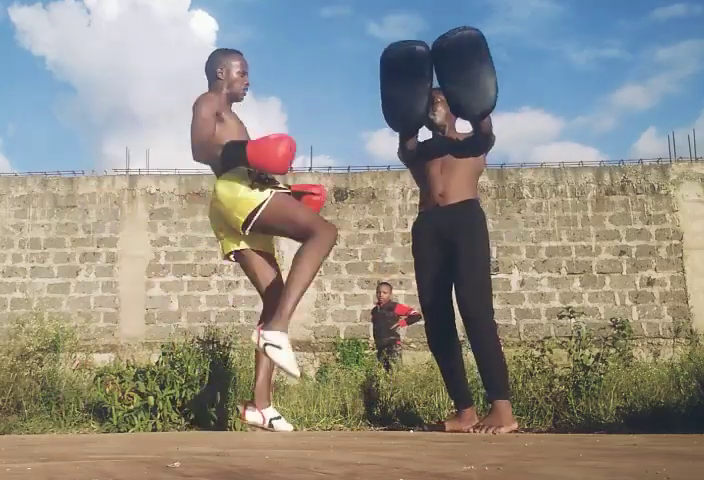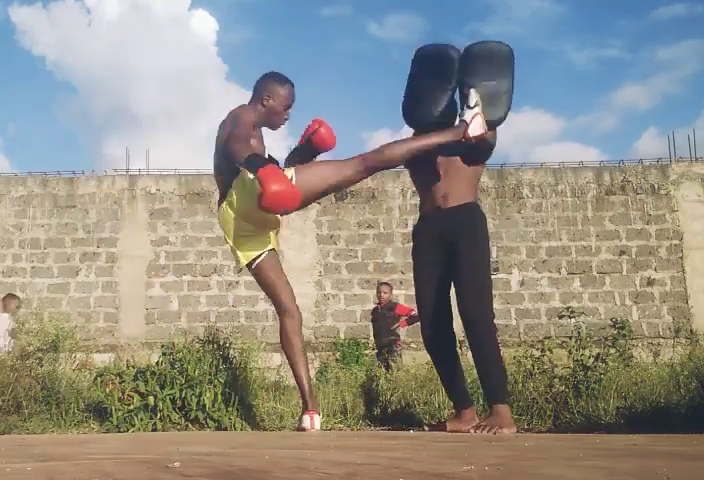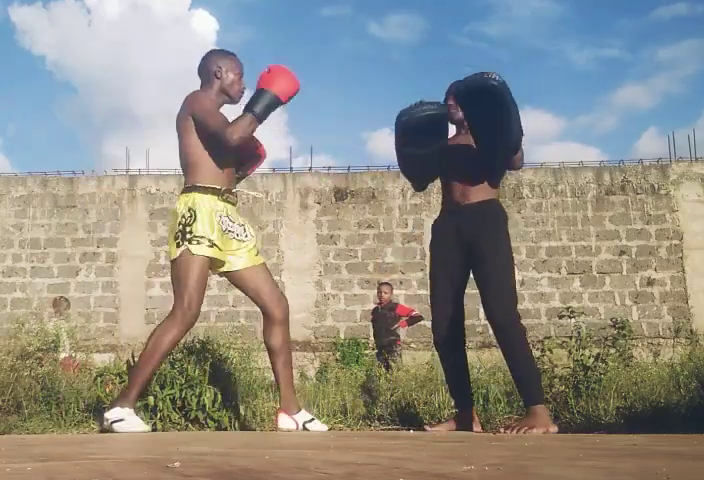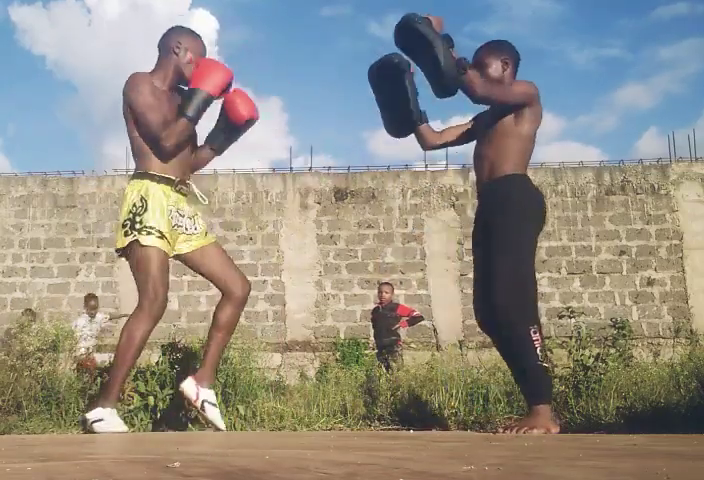
dt=0.4s
person 1, frame 1
left shoulder: (230, 118)
right shoulder: (208, 102)
right elbow: (201, 151)
left wrist: (294, 194)
right wrist: (244, 152)
right hip: (238, 191)
left knee: (275, 297)
right knee: (323, 232)
left ankle: (261, 404)
right ankle: (276, 328)
person 1, frame 2
left shoulder: (228, 126)
right shoulder: (242, 117)
right elbow: (238, 145)
left wrist: (305, 150)
right wrist: (259, 168)
left hip: (235, 216)
right hip: (255, 192)
left knee: (289, 309)
right knee: (367, 161)
left ankle: (310, 409)
right ankle: (458, 131)
person 1, frame 3
left shoulder: (213, 120)
right shoulder: (197, 100)
right elbow: (231, 137)
left wrist: (244, 166)
right wrist: (267, 99)
left hip: (225, 218)
right hip: (200, 213)
left knee: (277, 309)
right knee: (186, 313)
left ankle: (290, 410)
right ankle: (122, 406)
person 1, frame 4
left shoulder: (180, 98)
right shoulder: (140, 84)
right elbow: (166, 143)
left wrist: (230, 127)
right wrist: (200, 97)
left hip: (181, 206)
right hip: (151, 200)
left knee: (238, 287)
right knee: (152, 303)
left ankle: (202, 382)
right ankle: (105, 405)
person 2, frame 1
left shoulder: (472, 141)
right shoulder: (420, 150)
left elbow: (486, 133)
right elbow: (406, 147)
left hip: (467, 221)
right hip: (428, 225)
left knee: (477, 311)
right knee: (437, 323)
left ankle: (502, 407)
right ankle: (464, 410)
person 2, frame 2
left shoulder: (472, 145)
right shoulder: (420, 147)
left elbow: (488, 140)
right elbow: (416, 157)
left wrist: (484, 107)
left hip: (466, 221)
right hip: (429, 227)
left knee: (475, 313)
right knee: (432, 322)
left ankle: (500, 409)
right ankle: (464, 410)
person 2, frame 3
left shoulder: (492, 144)
right shoulder: (436, 147)
left elbow: (514, 160)
right elbow: (419, 179)
left wrist: (495, 112)
right wrist: (419, 154)
left hip: (486, 220)
right hip: (447, 226)
left knee: (501, 311)
right knee: (444, 324)
left ankle: (538, 410)
right ankle: (465, 412)
person 2, frame 4
left shoulder: (526, 95)
right shoulder: (482, 119)
left elbow: (478, 89)
right elbow: (431, 140)
left wrist: (441, 44)
right wrist: (410, 100)
left hip: (514, 199)
right hip: (489, 206)
left knee: (513, 300)
right knee: (489, 307)
left ankle: (542, 409)
right ankle: (538, 402)
